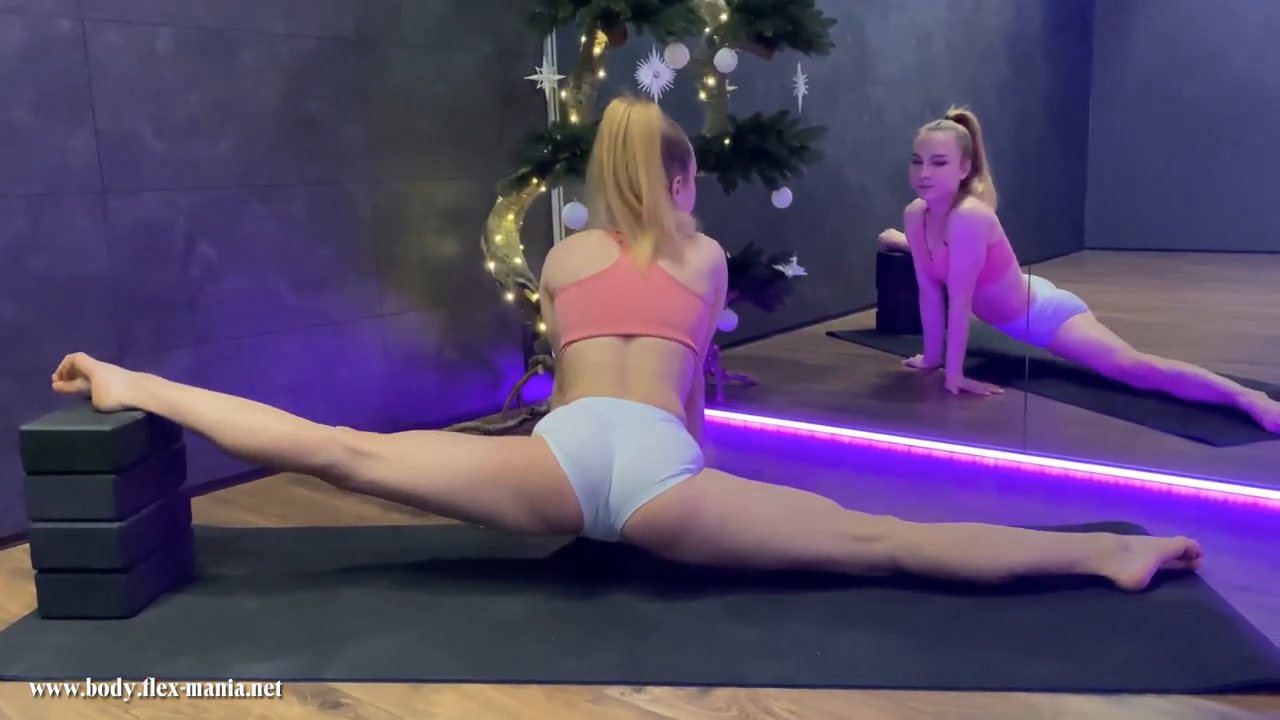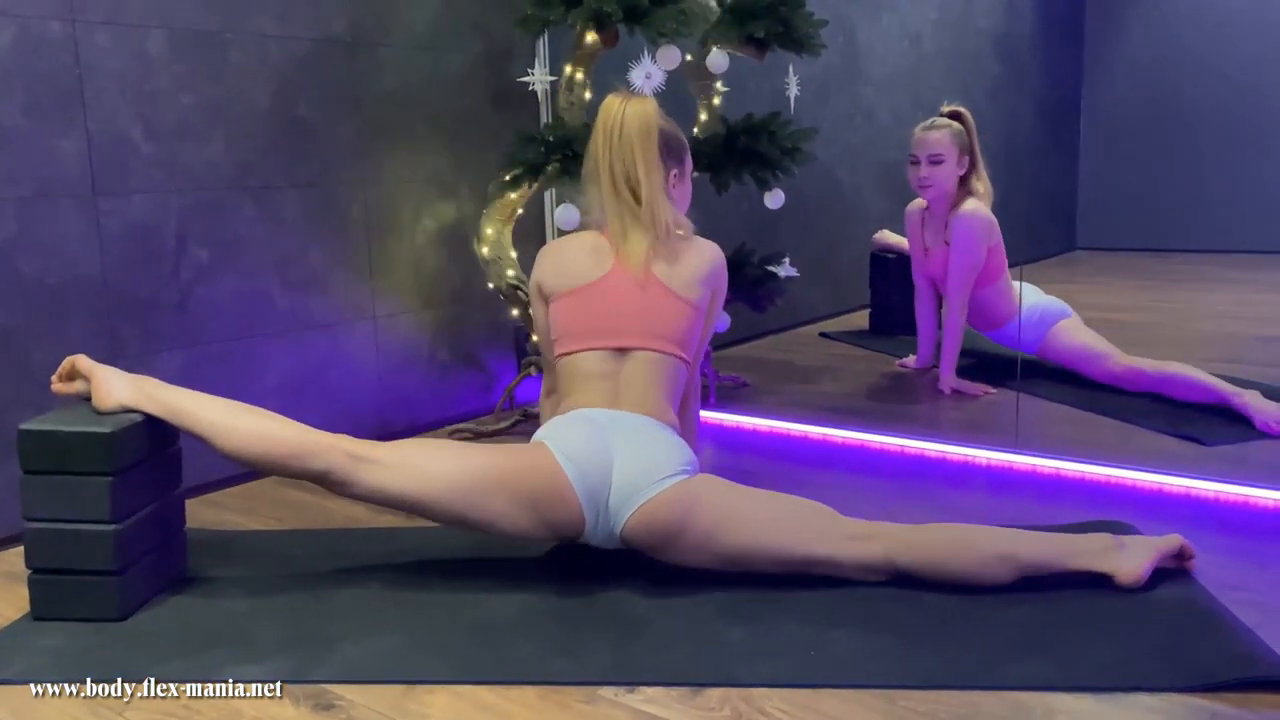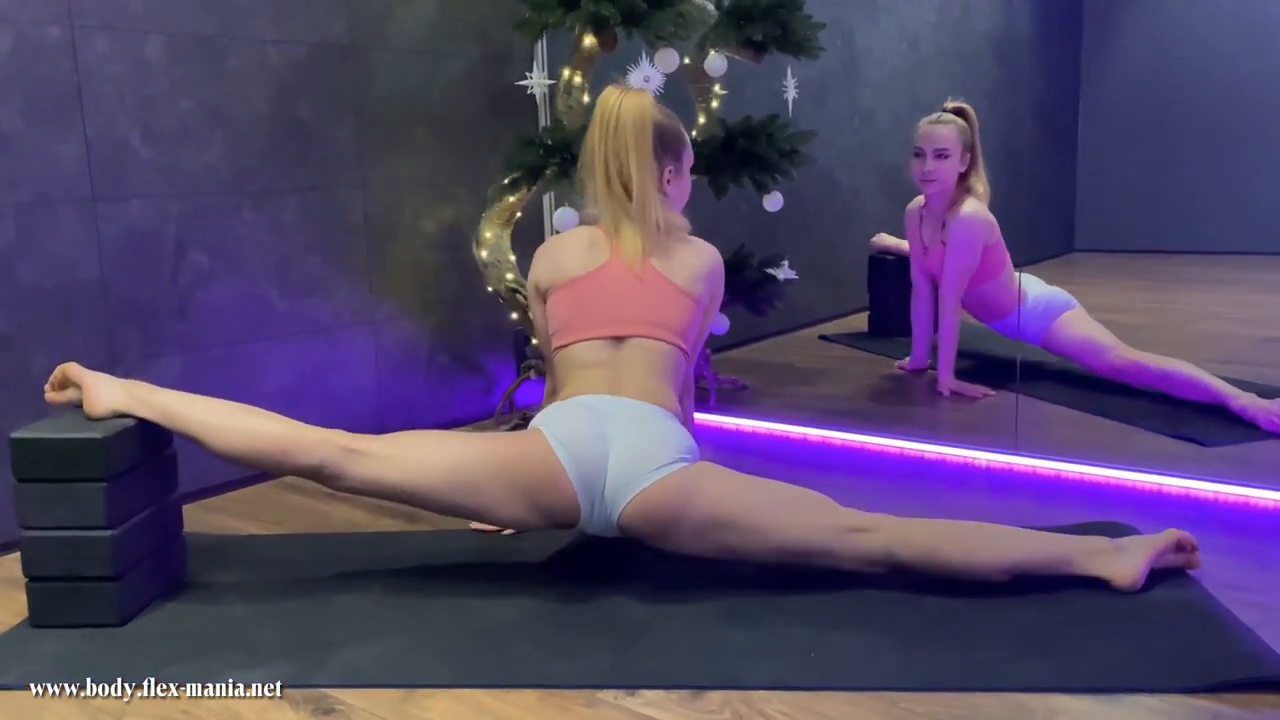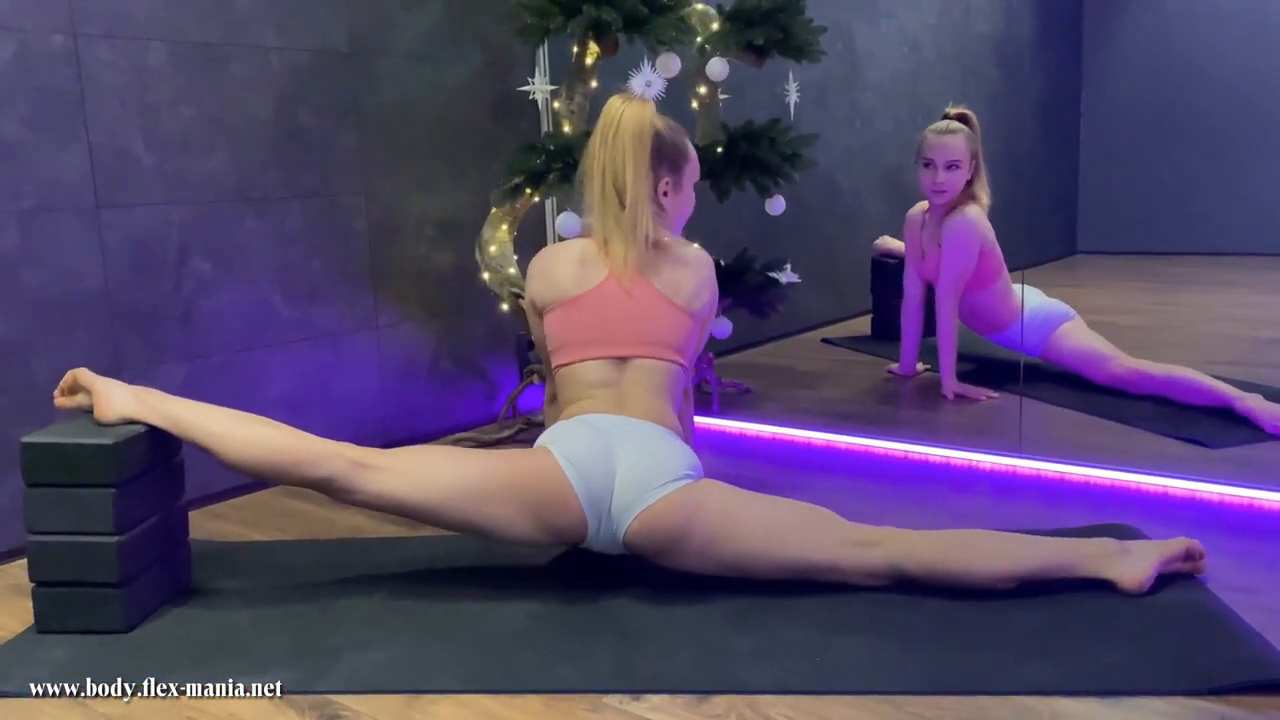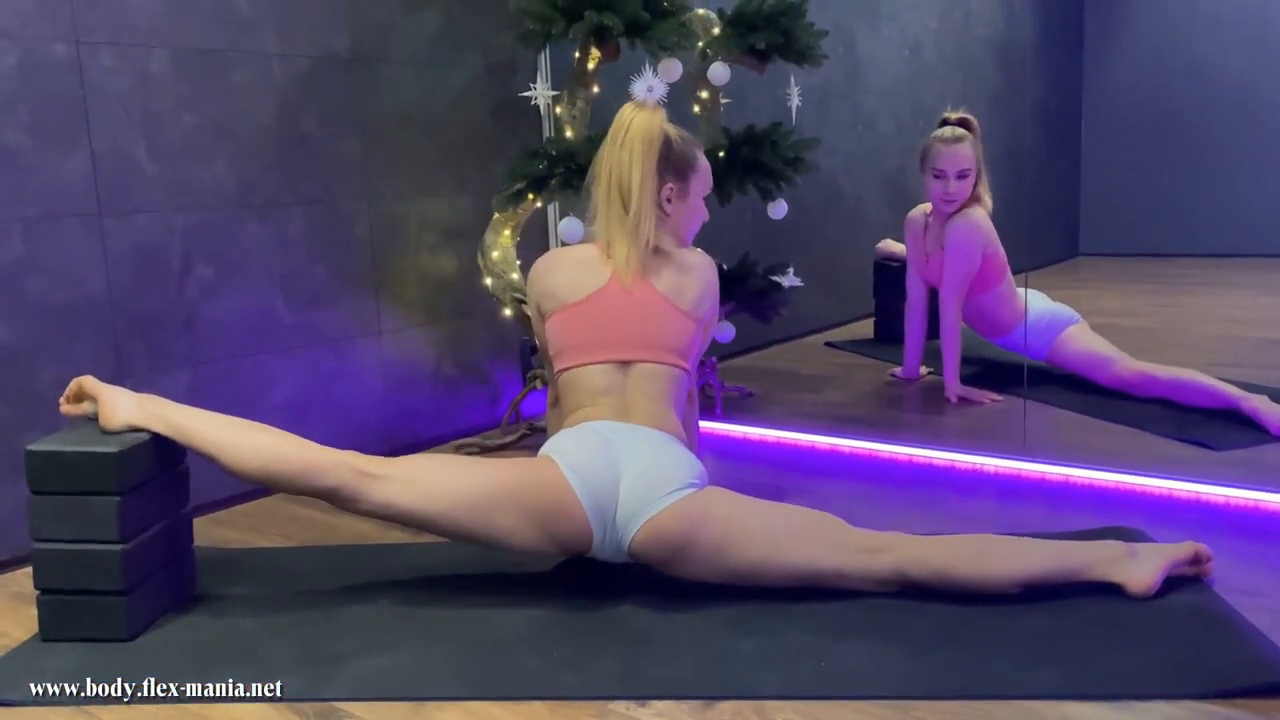
dt=0.4s
person 1, frame 1
left shoulder: (564, 254)
right shoulder: (707, 255)
left hip: (565, 458)
right hip: (659, 473)
left knee: (341, 452)
right knee: (879, 542)
person 1, frame 2
left shoulder: (553, 258)
right shoulder: (705, 259)
left hip: (562, 467)
right hip: (655, 479)
left knee: (340, 459)
right knee: (873, 546)
person 1, frame 3
left shoulder: (551, 254)
right shoulder: (703, 258)
left hip: (560, 453)
right hip: (655, 466)
left knee: (335, 454)
right knee: (870, 539)
person 1, frame 4
left shoulder: (546, 267)
right shoulder: (696, 268)
left hip: (565, 470)
right hip: (660, 482)
left knee: (344, 468)
right knee: (877, 552)
person 1, frame 5
left shoulder: (548, 273)
right shoulder: (697, 275)
left hip: (569, 480)
right hip: (664, 491)
left knee: (347, 479)
right knee: (888, 558)
person 2, frame 1
left shoulder: (969, 217)
right shoulder: (914, 215)
left elbow: (958, 301)
right elbow: (929, 289)
left wrist: (954, 374)
right wrist: (931, 355)
left hip: (1045, 312)
right hip: (1009, 312)
left knee: (1133, 366)
right ankle: (903, 243)
person 2, frame 2
left shoulder: (971, 218)
right shoulder: (915, 213)
left elbow: (955, 302)
right elbow: (924, 290)
left wrist: (947, 374)
right wrist: (924, 355)
left hip: (1032, 319)
right hip: (999, 317)
left knee: (1124, 370)
left ankle: (1243, 399)
right ankle: (899, 244)
person 2, frame 3
left shoulder: (969, 219)
right shoulder: (915, 211)
left elbow: (948, 300)
right elbow: (921, 287)
left wrist: (946, 376)
right wrist: (918, 356)
left hip: (1036, 310)
right hip: (1001, 309)
left knee: (1125, 364)
left ankle: (1240, 401)
right ankle: (896, 245)
person 2, frame 4
left shoulder: (964, 223)
right shoulder: (915, 218)
left elbow: (945, 304)
right elbow: (913, 292)
left wrist: (949, 379)
right wrist: (906, 363)
left hip: (1033, 321)
right hip: (1001, 318)
left knee: (1128, 373)
left ankle: (1246, 403)
right ankle: (898, 248)
person 2, frame 5
left shoulder: (968, 225)
right shoulder: (916, 220)
left elbow: (949, 306)
right elbow: (917, 296)
left wrist: (953, 383)
right wrist: (911, 366)
left hip: (1038, 325)
right hip: (1007, 319)
left knee: (1133, 376)
